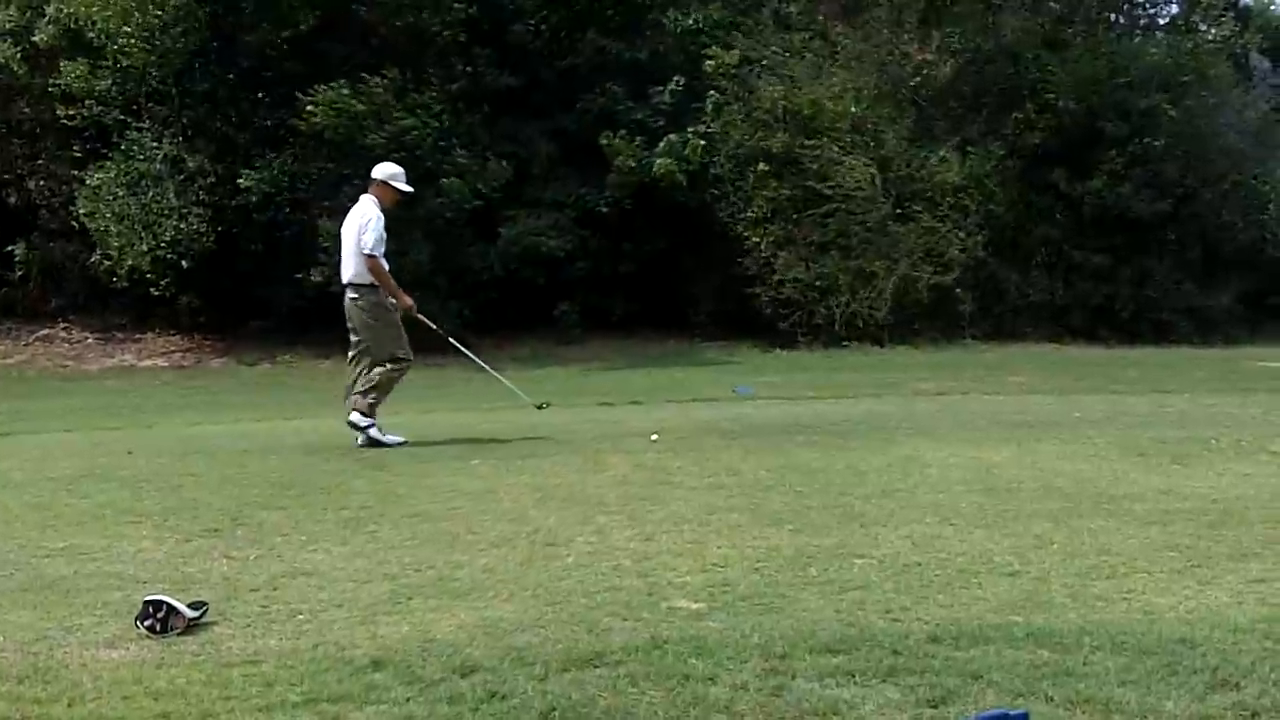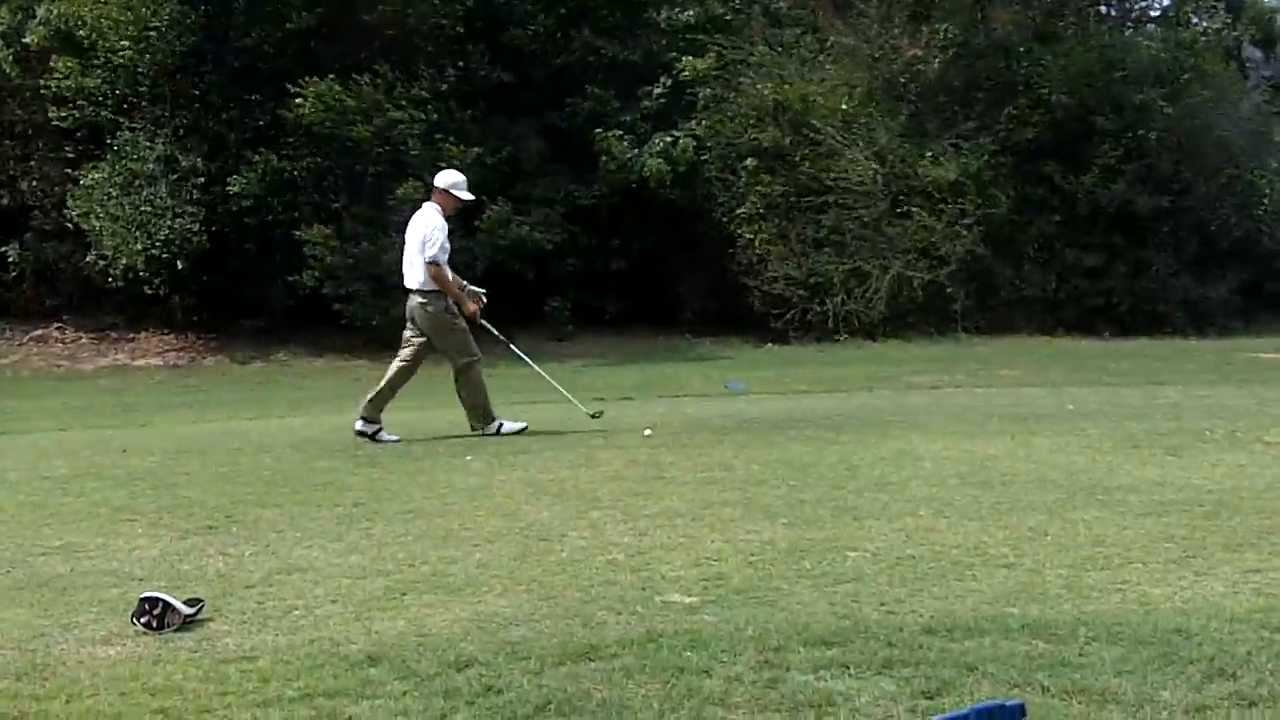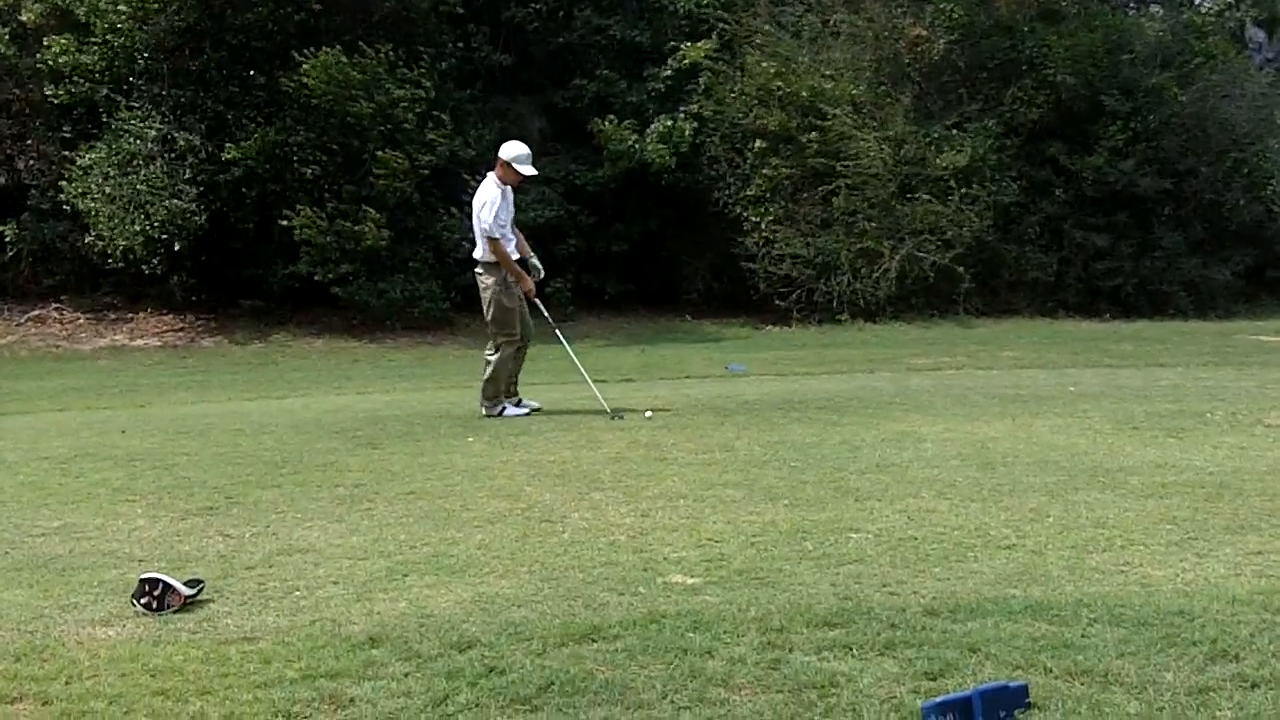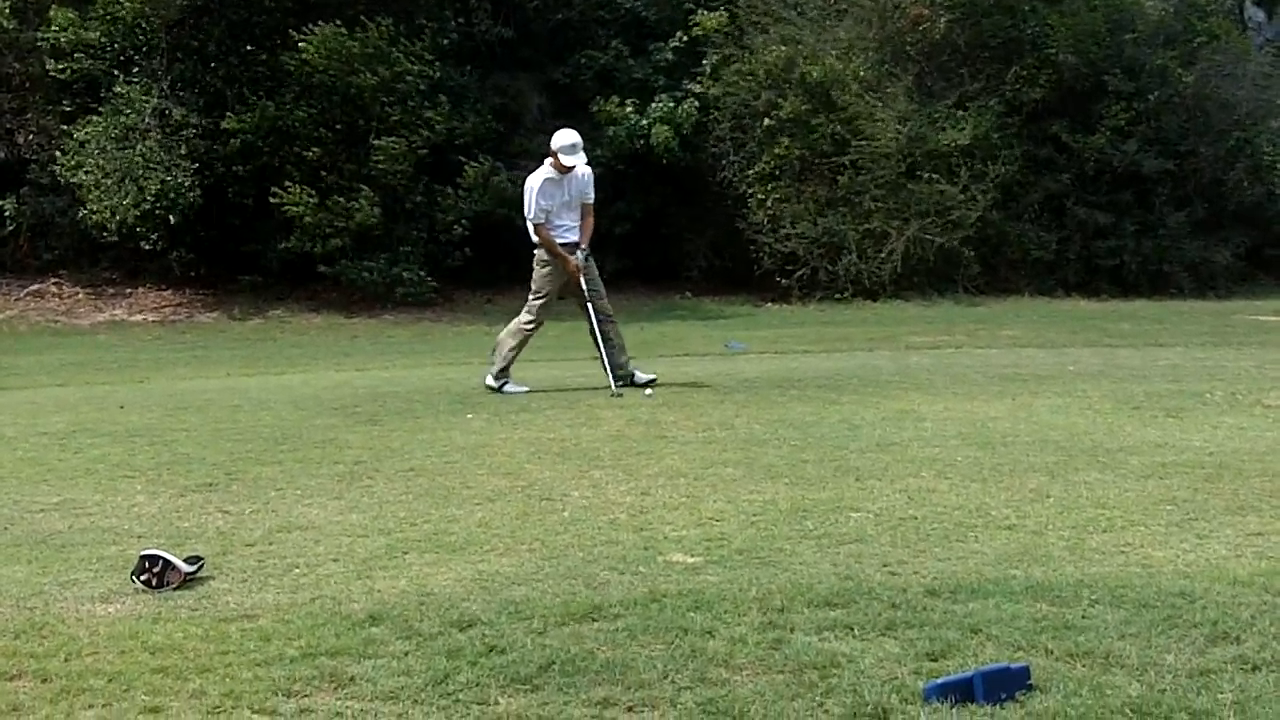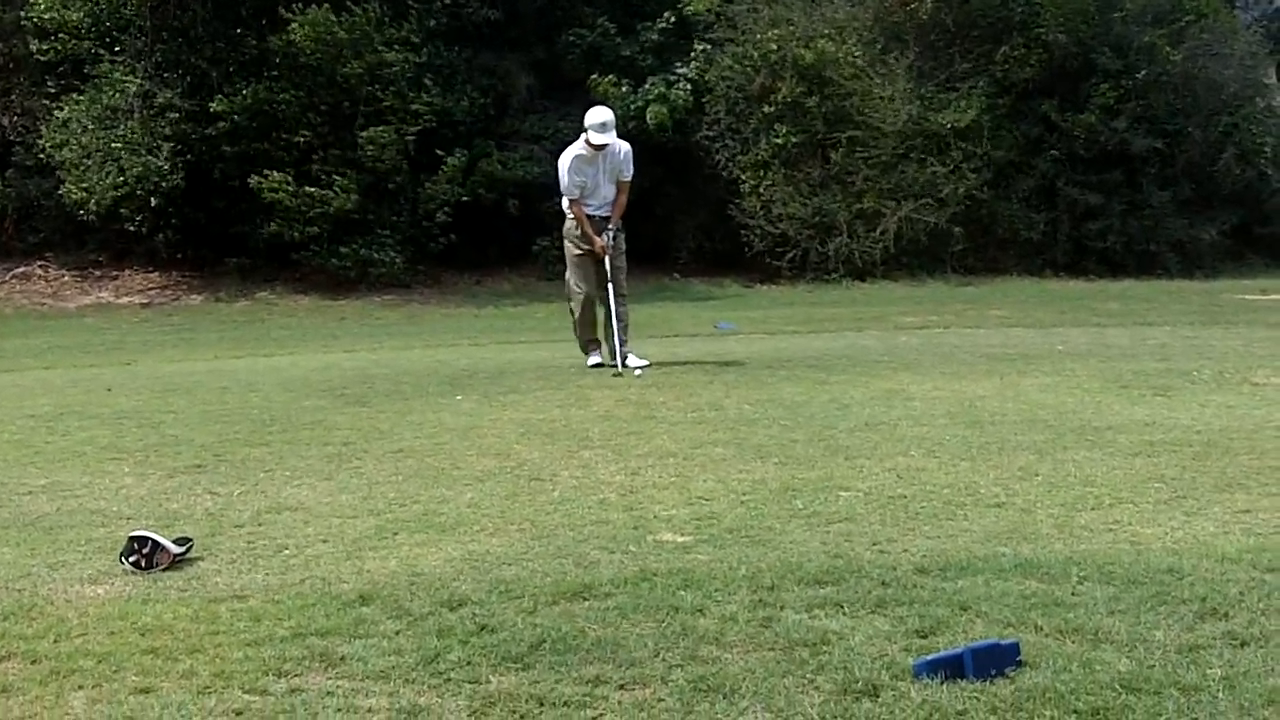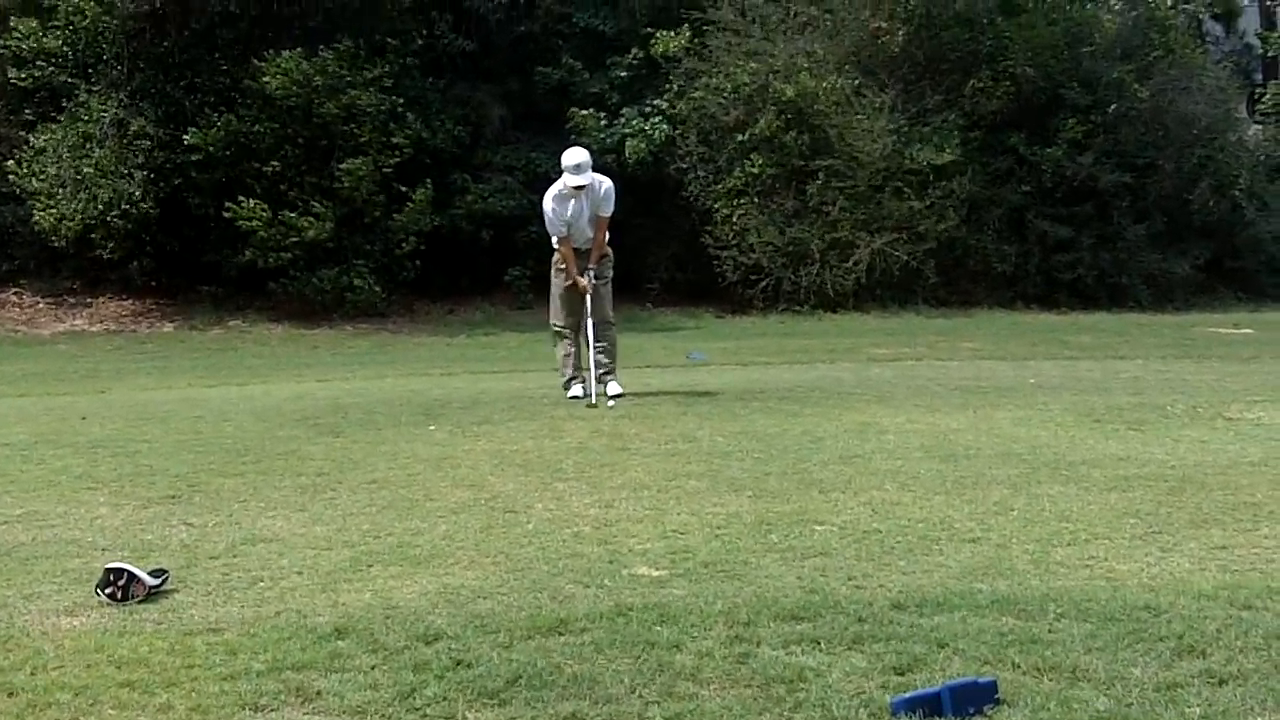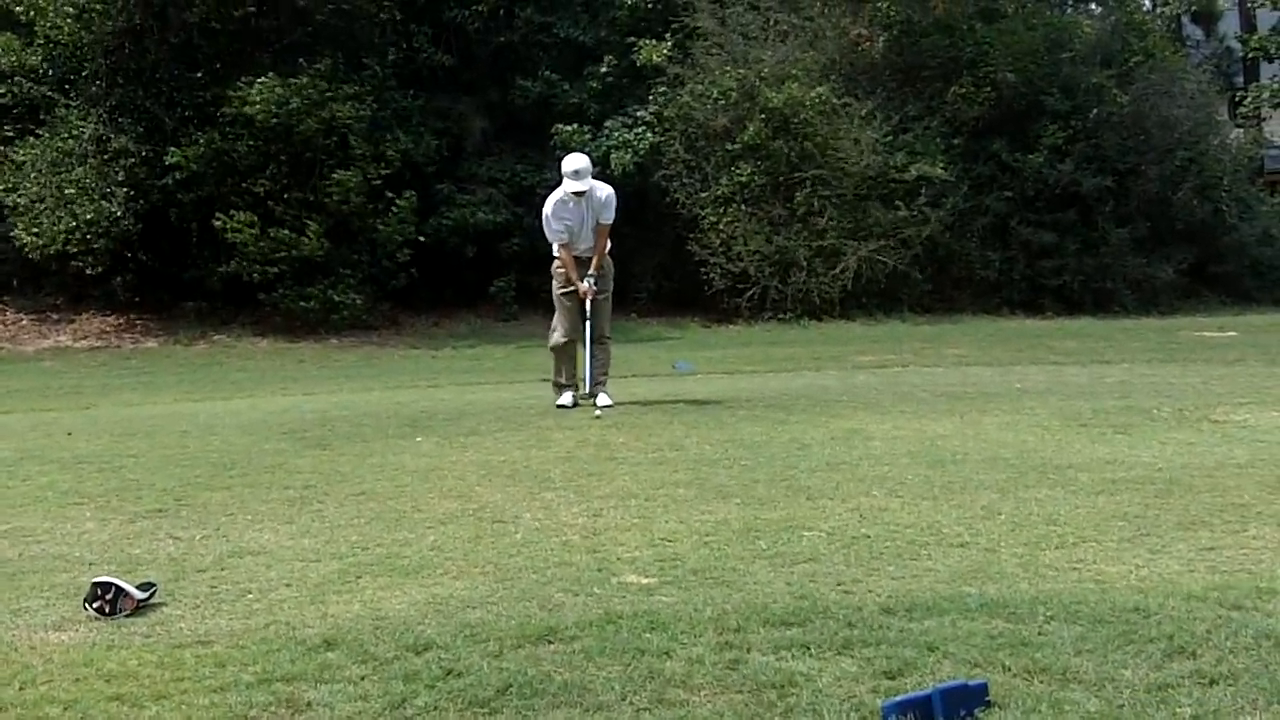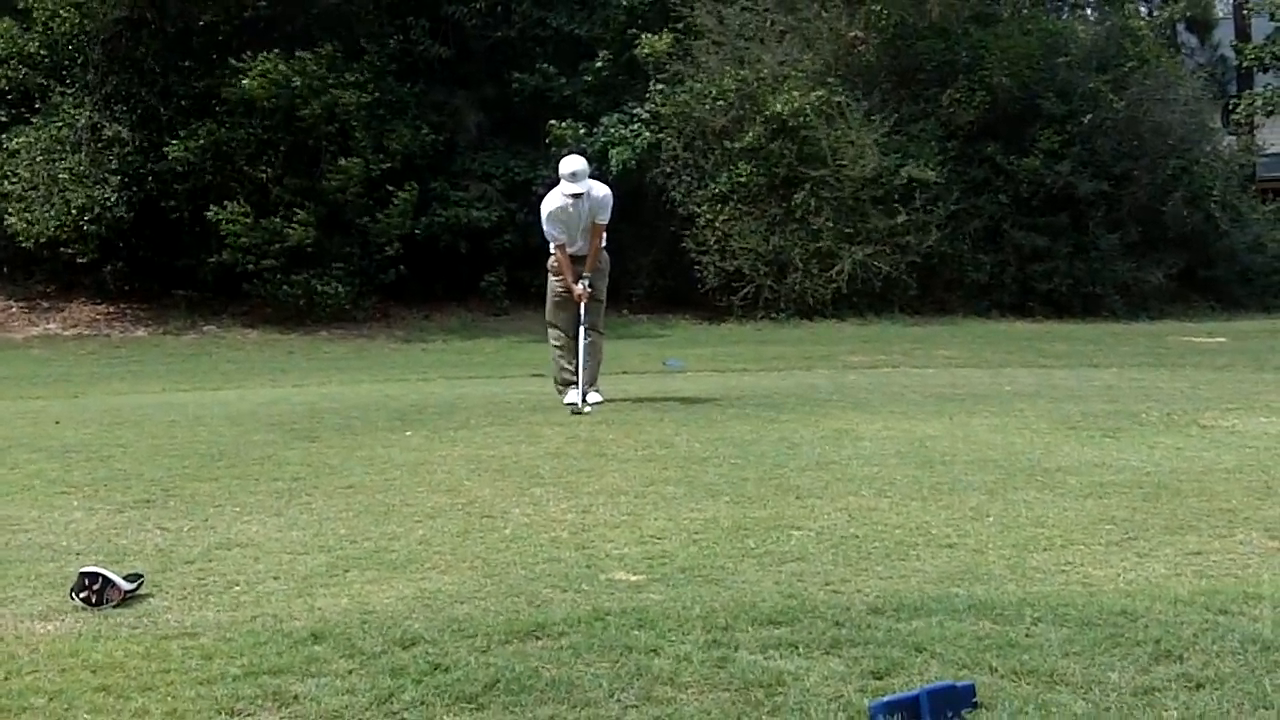
dt=0.4s
person 1, frame 1
left shoulder: (357, 211)
right shoulder: (372, 214)
right elbow: (373, 263)
left wrist: (389, 295)
right wrist: (400, 295)
left hip: (356, 295)
right hip: (368, 296)
left knee: (365, 362)
right knee: (399, 358)
left ankle: (368, 429)
right ankle: (361, 411)
person 1, frame 2
left shoulder: (419, 217)
right shoulder: (435, 223)
right elbow: (435, 271)
left wrist: (464, 286)
right wrist: (463, 301)
left hip: (418, 300)
right hip: (434, 302)
left knee: (407, 361)
right knee: (467, 360)
left ankle: (369, 419)
right ankle: (487, 423)
person 1, frame 3
left shoulder: (504, 190)
right shoulder: (490, 195)
right elbow: (494, 245)
left wrist: (530, 257)
right wrist: (522, 277)
left hip: (504, 272)
right hip: (495, 272)
left knee: (523, 332)
right knee: (505, 338)
left ankle: (508, 396)
right ankle: (493, 403)
person 1, frame 4
left shoulder: (585, 174)
right shoulder: (537, 182)
left elbow: (588, 215)
right elbow: (539, 229)
left wrist: (582, 248)
right wrist: (565, 259)
left hip: (577, 252)
right hip: (551, 254)
left knee: (601, 311)
right knee: (533, 316)
left ankle: (622, 371)
right ankle: (497, 375)
person 1, frame 5
left shoulder: (623, 150)
right shoulder: (570, 158)
left elbow: (622, 193)
right elbow: (574, 203)
left wrist: (610, 228)
right wrist: (593, 238)
left hip: (610, 224)
right hip: (580, 226)
left knee: (617, 290)
right knee: (583, 292)
left ankle: (620, 352)
right ankle: (591, 348)
person 1, frame 6
left shoulder: (604, 186)
right shoulder: (553, 197)
left elbow: (600, 231)
right elbow: (563, 241)
left wrist: (591, 268)
right wrist: (575, 276)
left hip: (598, 254)
right hip: (567, 256)
left knee: (604, 318)
right knee: (565, 323)
left ankle: (608, 376)
right ankle: (575, 380)
person 1, frame 7
left shoulder: (605, 194)
right shoulder: (553, 204)
left elbow: (601, 239)
right elbow: (563, 247)
left wrist: (592, 275)
right wrist: (577, 282)
left hip: (598, 263)
right hip: (567, 264)
left knee: (600, 331)
right knee: (565, 331)
left ankle: (599, 389)
right ankle: (566, 389)
person 1, frame 8
left shoulder: (602, 194)
right shoulder: (551, 204)
left elbow: (596, 237)
right elbow: (559, 247)
left wrist: (586, 277)
right wrist: (572, 284)
left hip: (594, 259)
right hip: (563, 261)
left knee: (593, 326)
right knee: (561, 327)
left ankle: (590, 386)
right ankle: (569, 386)
